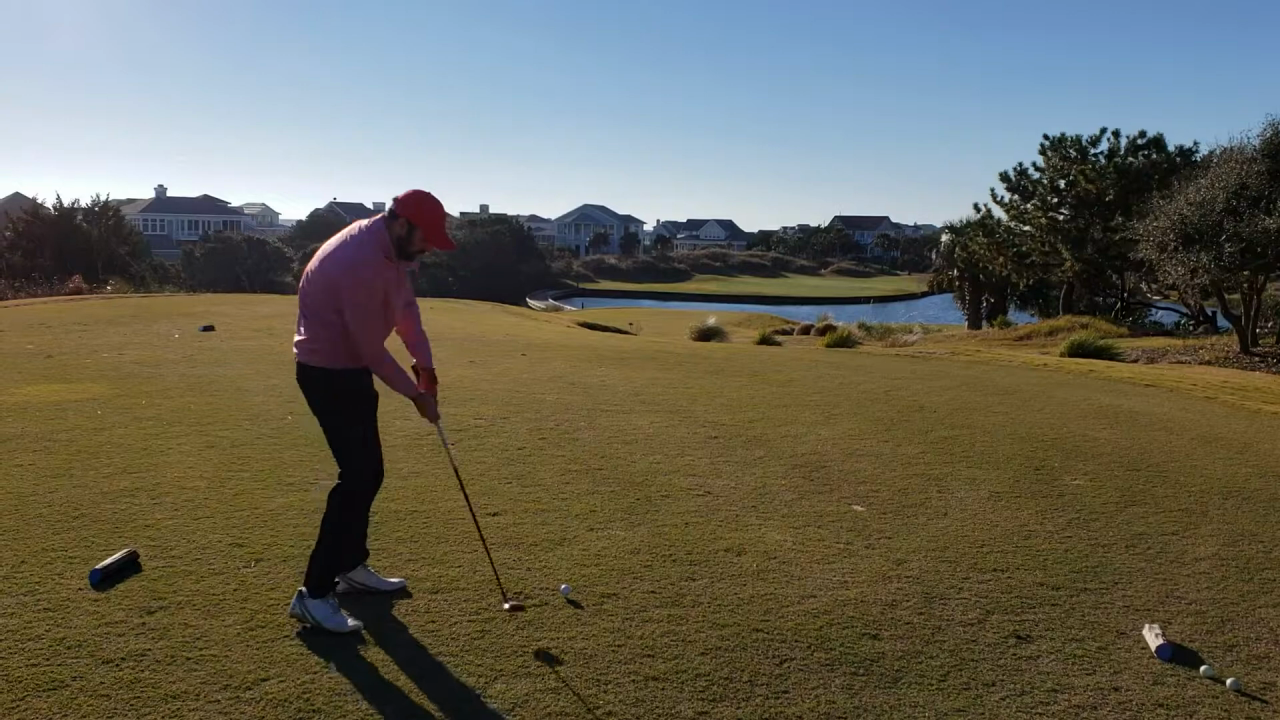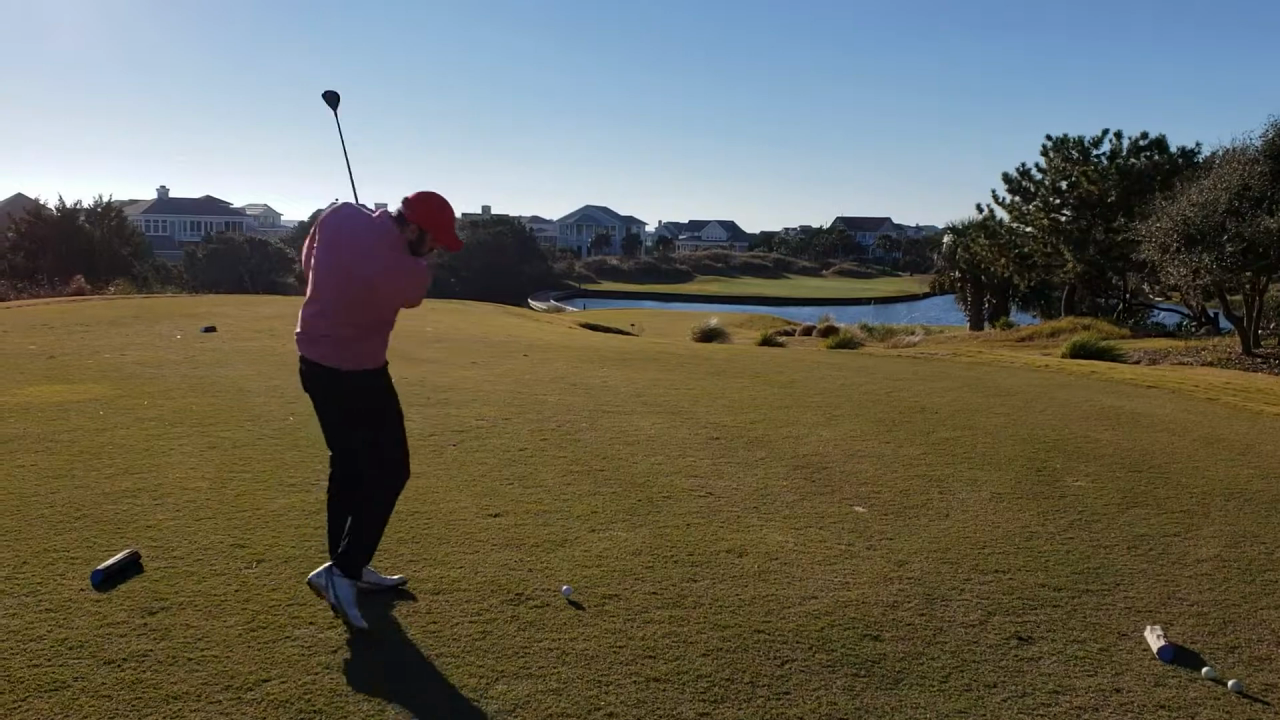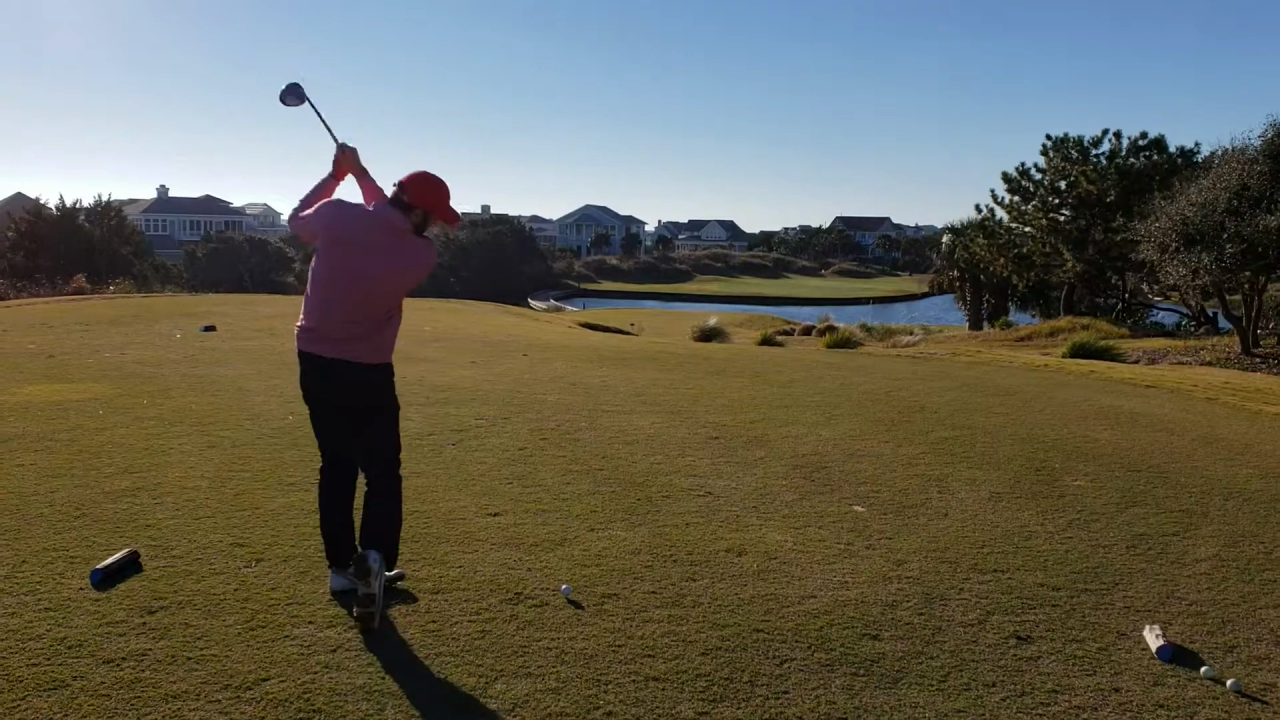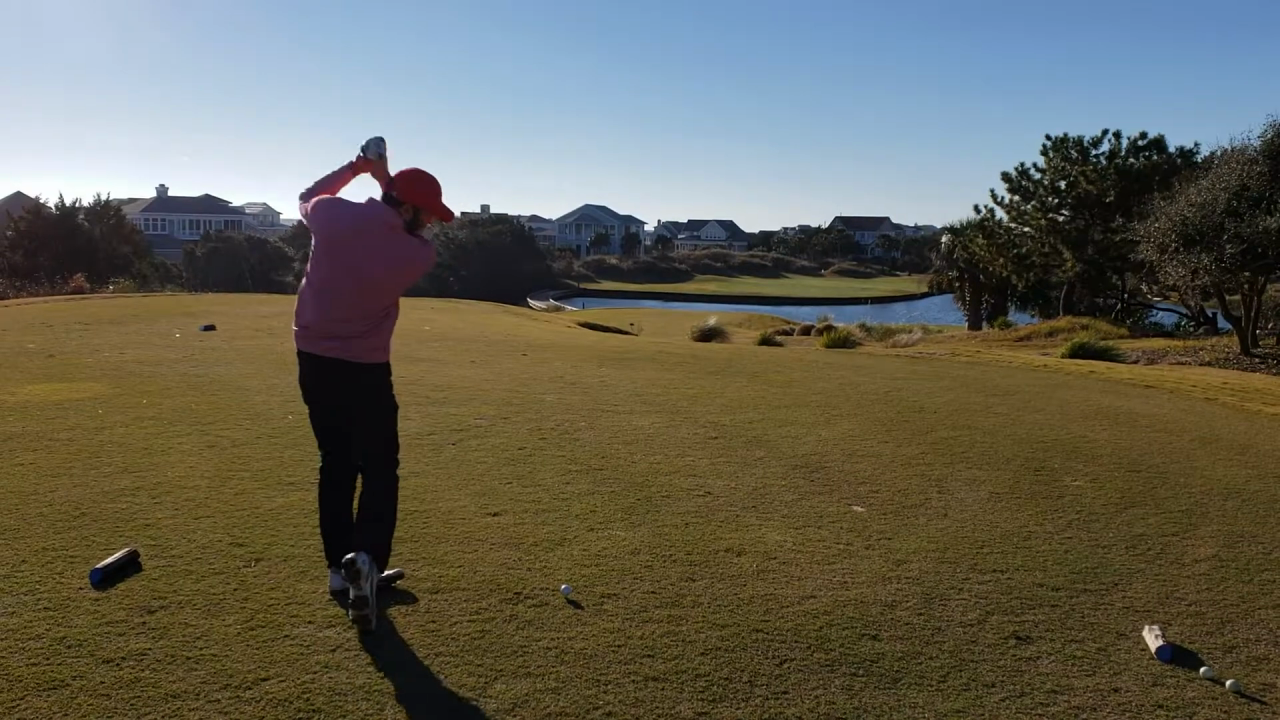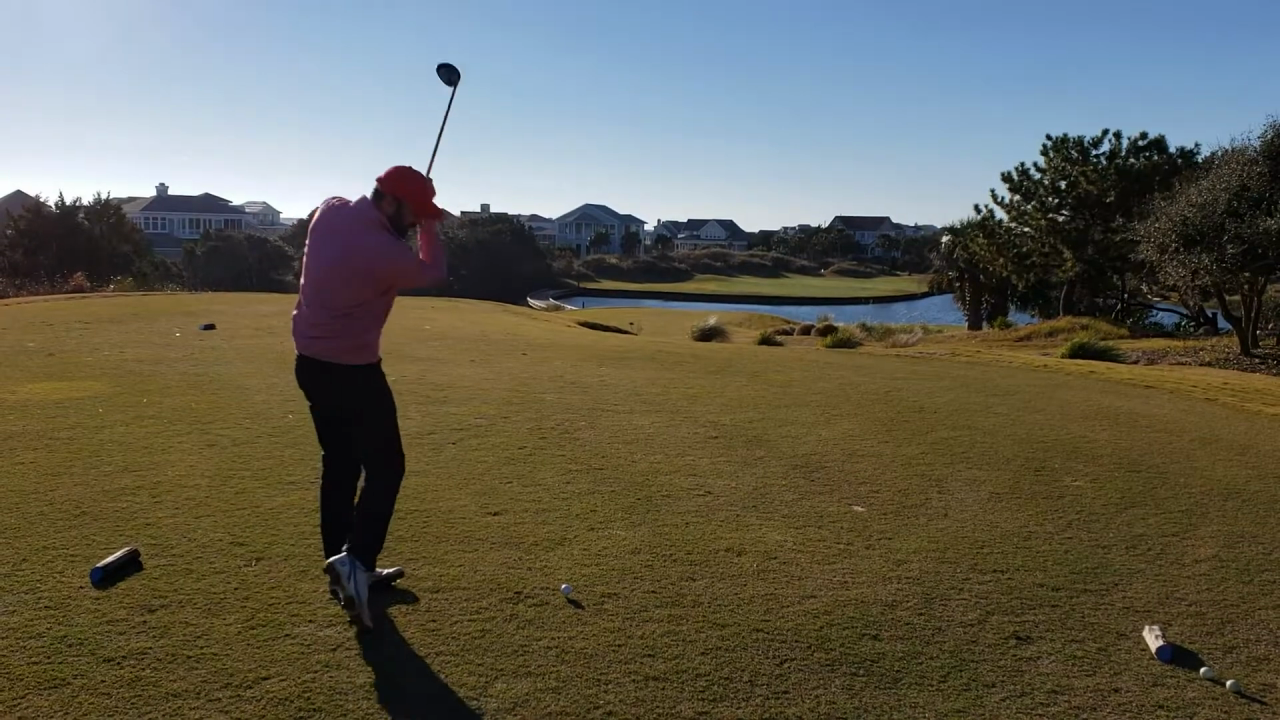
dt=0.2s
person 1, frame 1
left shoulder: (393, 247)
right shoulder: (358, 262)
left elbow: (404, 307)
right elbow: (369, 349)
left wrist: (425, 363)
right wrist: (416, 393)
left hip: (355, 369)
right hip: (328, 372)
left knee: (366, 469)
right knee: (360, 475)
left ankle: (349, 566)
right ankle: (314, 593)
person 1, frame 2
left shoulder: (339, 218)
right shoulder: (412, 273)
left elbow: (310, 264)
left hip: (315, 364)
right hip: (359, 375)
left knee: (348, 463)
right knee: (390, 470)
left ankle: (349, 567)
right ankle: (342, 570)
person 1, frame 3
left shoulder: (335, 218)
right shoulder: (422, 254)
left elbow: (297, 222)
left wrist: (335, 175)
right wrist: (359, 171)
left hip: (315, 364)
right hip: (368, 374)
left knee: (337, 462)
right knee: (382, 472)
left ankle: (343, 567)
right ankle: (374, 556)
person 1, frame 4
left shoulder: (333, 214)
right shoulder: (419, 253)
left elbow: (306, 199)
left wrist: (356, 167)
right wrist: (383, 173)
left hip: (314, 362)
right hip: (365, 371)
left knee: (336, 466)
right knee: (379, 472)
left ankle: (341, 566)
right ankle: (367, 559)
person 1, frame 5
left shoulder: (329, 213)
right shoulder: (390, 255)
right elbow: (434, 271)
left wrist: (400, 187)
right wrist: (428, 226)
left hip: (311, 361)
right hip: (354, 371)
left knee: (339, 464)
right knee: (385, 467)
left ankle: (344, 564)
right ankle: (355, 559)
